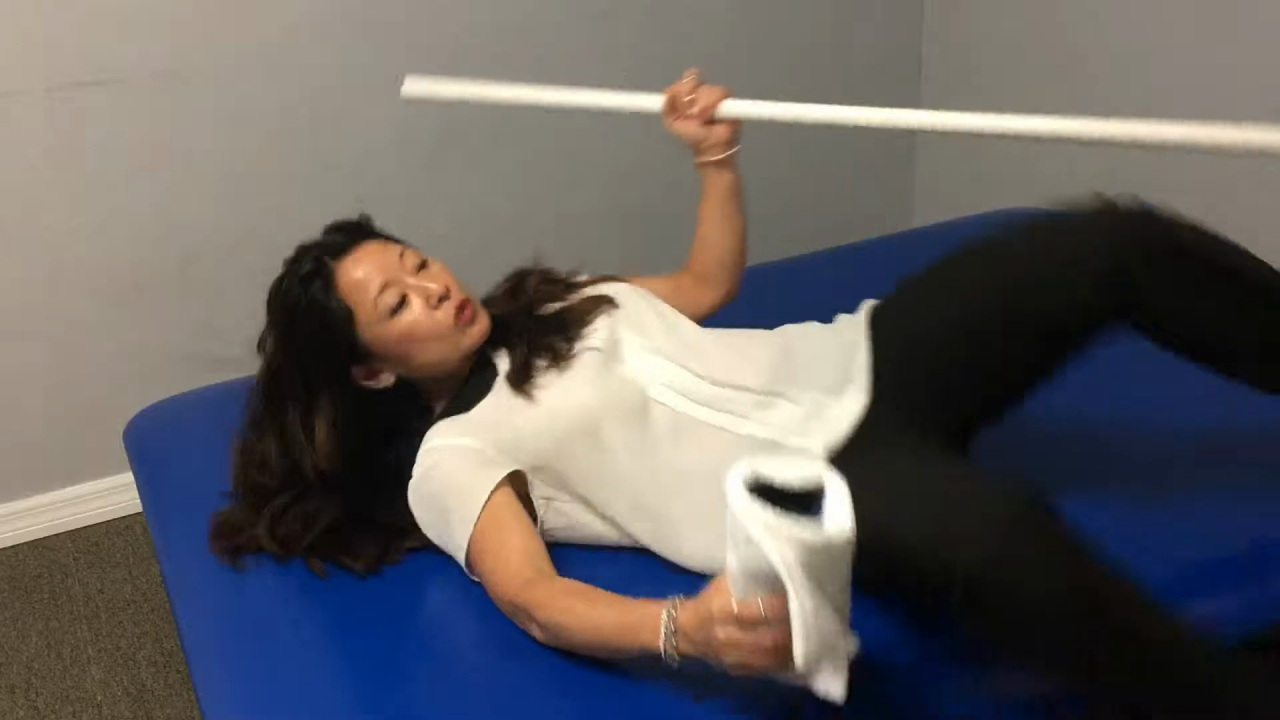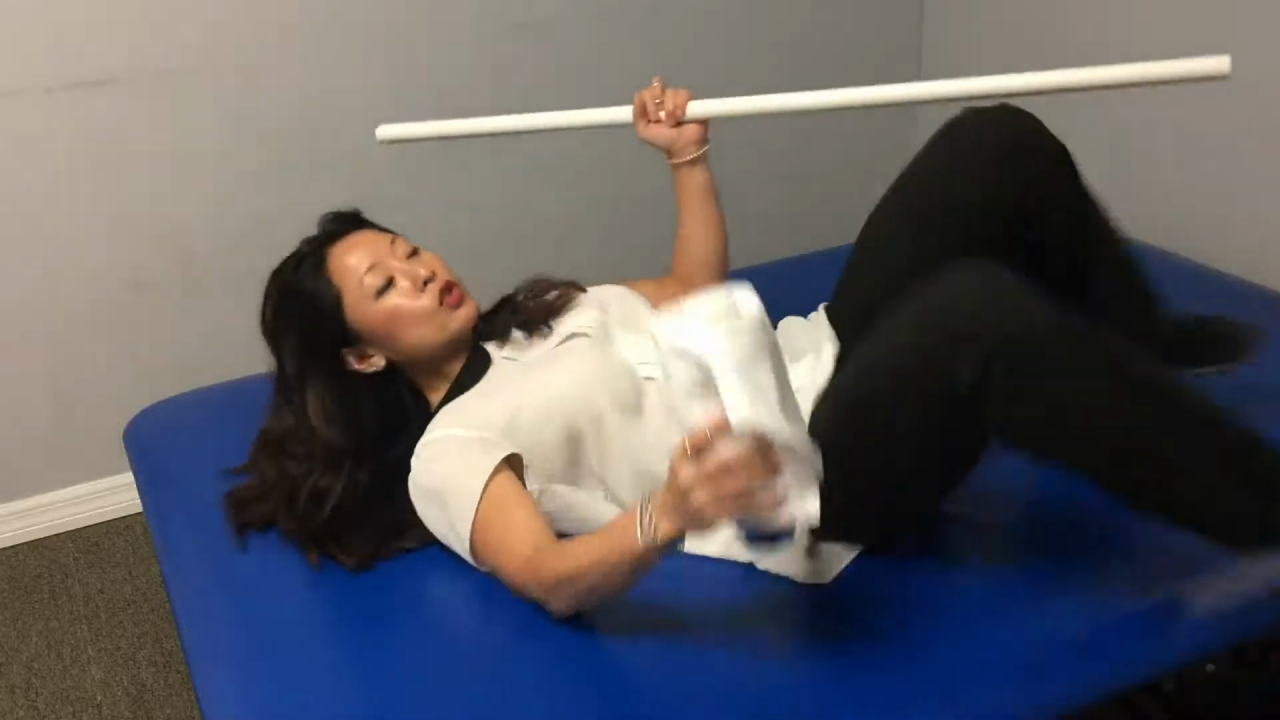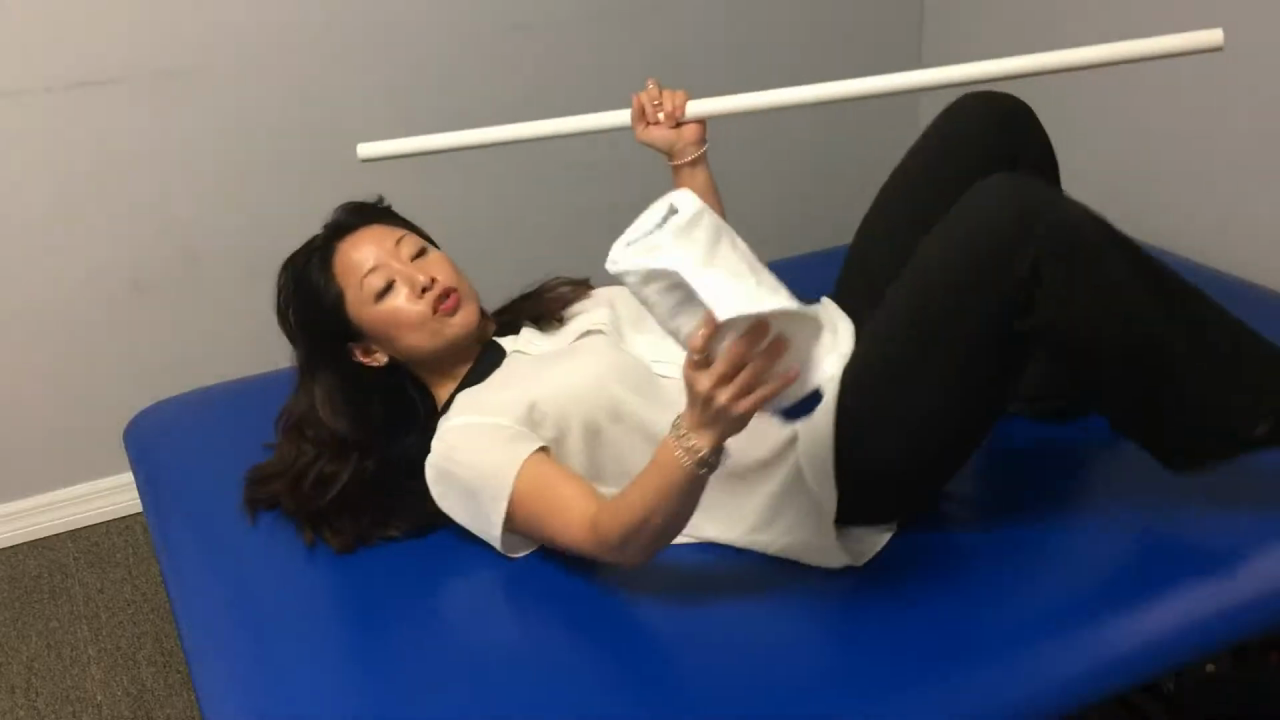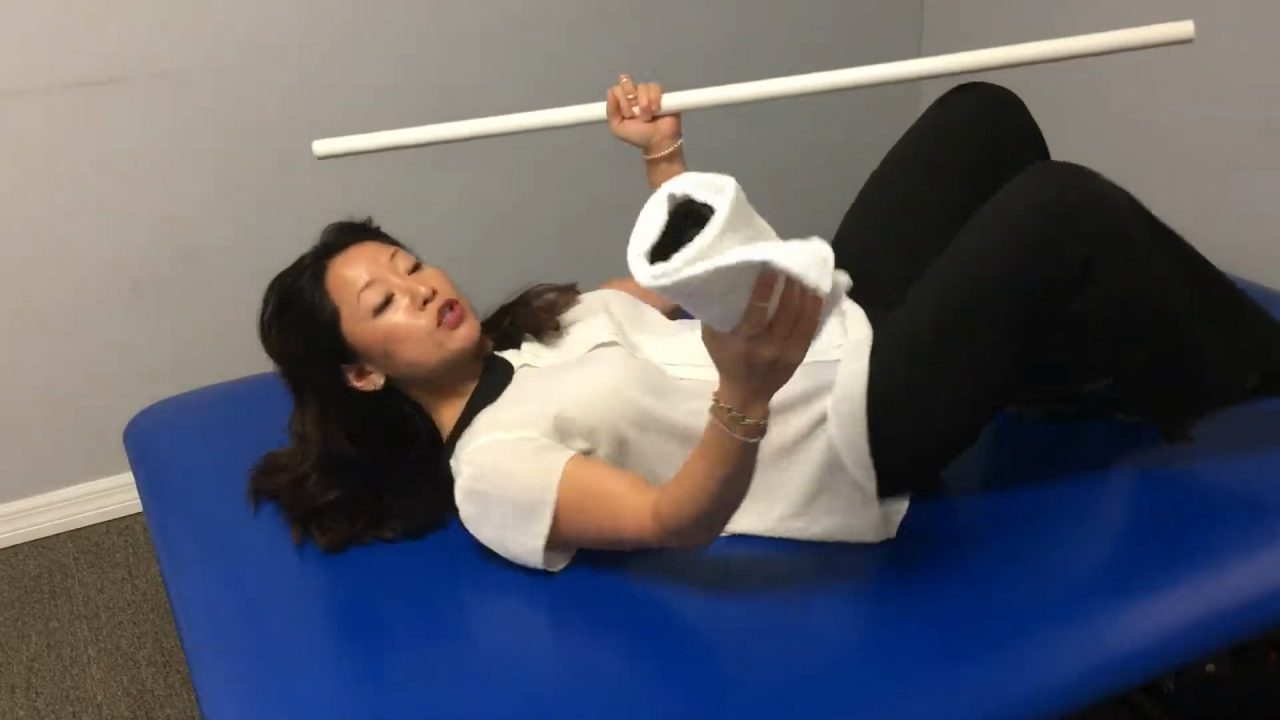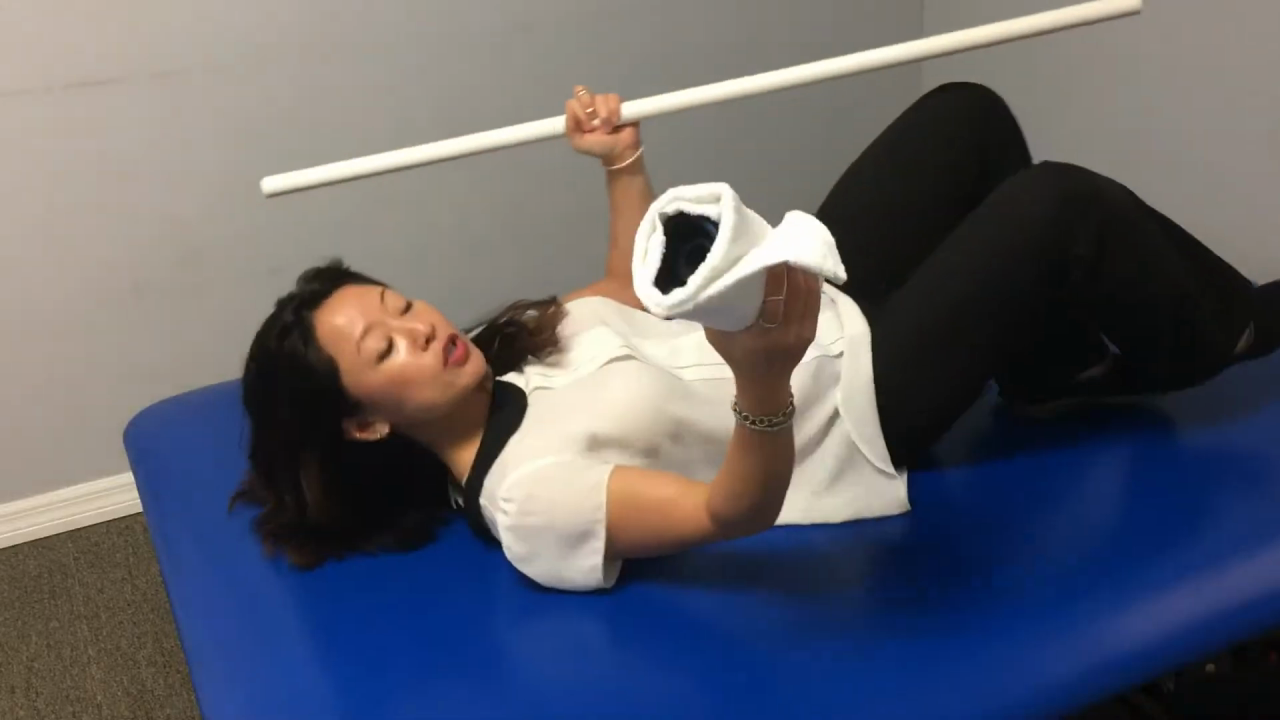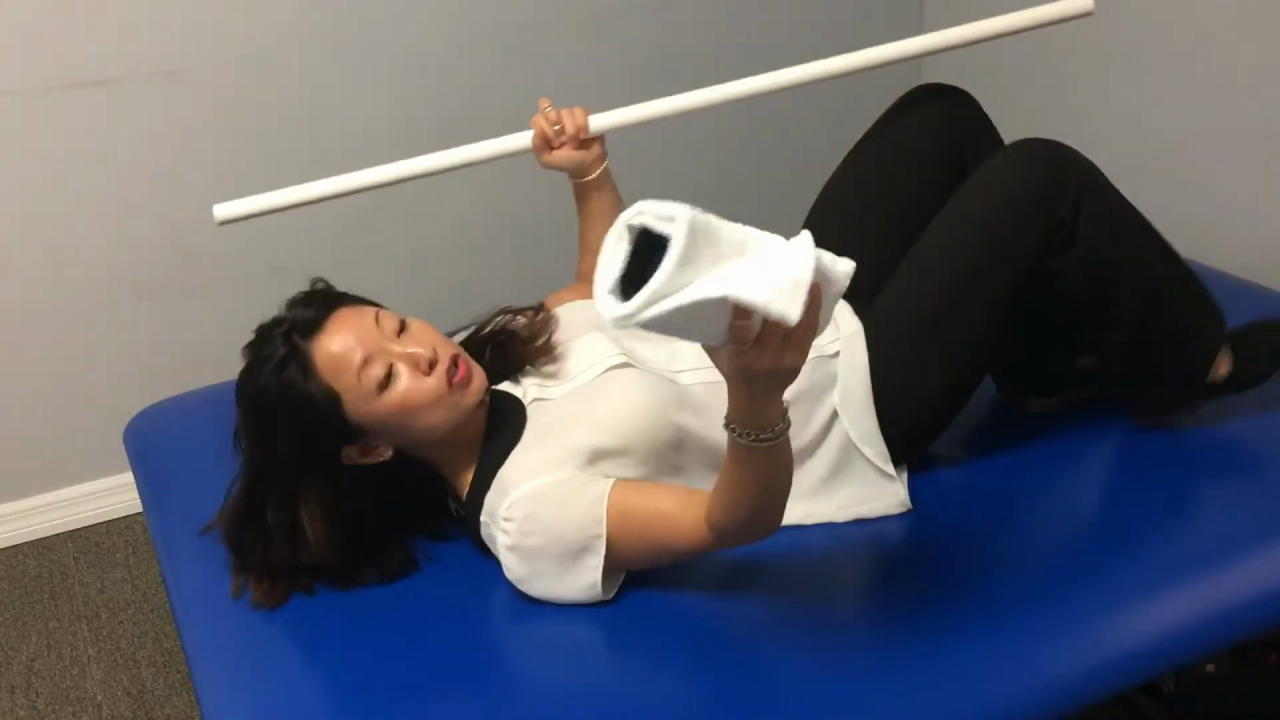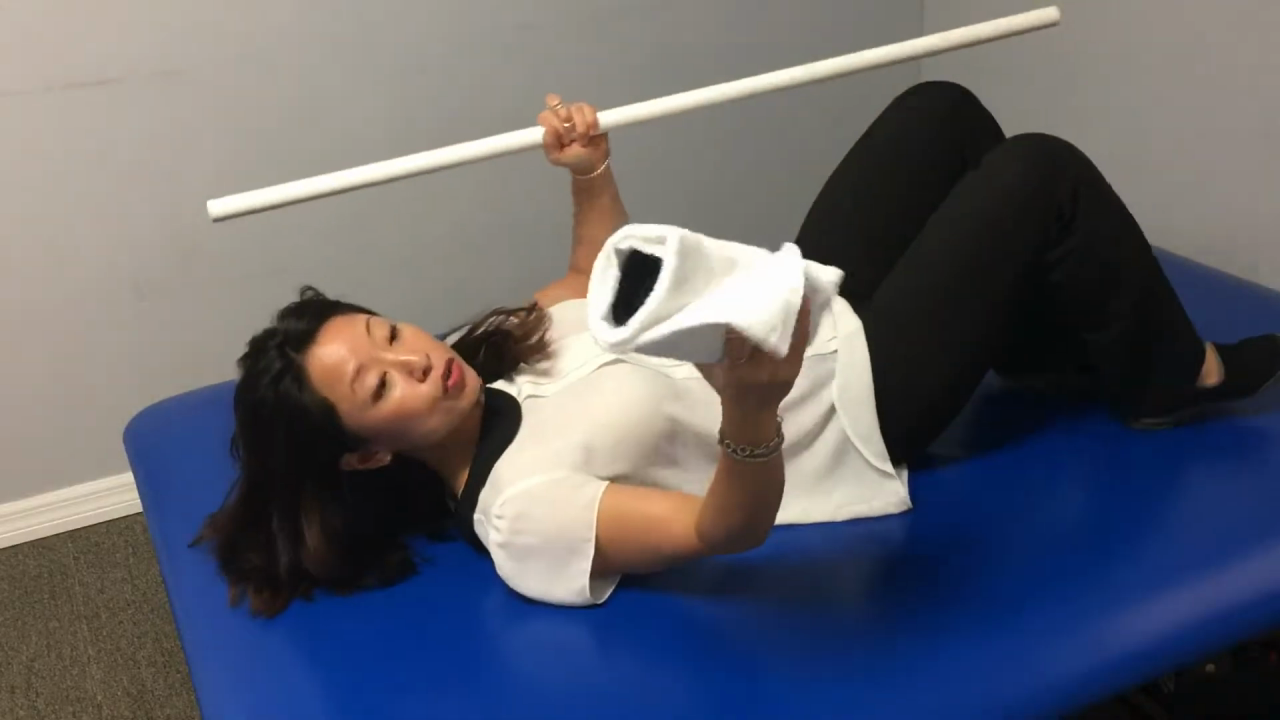
dt=0.2s
person 1, frame 1
left shoulder: (550, 307)
right shoulder: (451, 458)
left elbow: (710, 284)
right elbow: (538, 603)
left wrist: (714, 158)
right wrist: (683, 630)
left hip: (855, 368)
left knee: (1108, 240)
right knee: (995, 530)
person 1, frame 2
left shoulder: (539, 313)
right shoulder: (448, 450)
left elbow: (697, 287)
right elbow: (547, 575)
left wrist: (687, 158)
right wrist: (670, 513)
left hip: (833, 350)
right hip: (826, 483)
left knee: (998, 143)
right knee: (976, 313)
left ankle: (1140, 342)
person 1, frame 3
left shoulder: (543, 315)
right shoulder: (462, 445)
right elbow: (609, 536)
left wrist: (688, 158)
right wrist: (701, 432)
left hip: (842, 349)
right hip: (838, 470)
left knee: (993, 125)
right knee: (1011, 222)
left ankle: (1048, 367)
person 1, frame 4
left shoulder: (528, 326)
right shoulder: (484, 464)
right elbow: (669, 522)
left wrist: (663, 155)
right wrist: (745, 402)
left hip: (840, 333)
right hip: (859, 441)
left knee: (984, 116)
right knee: (1061, 209)
left ankle: (1059, 366)
person 1, frame 5
left shoulder: (501, 347)
right shoulder: (524, 493)
left elbow: (635, 288)
right elbow: (731, 512)
left wrist: (625, 164)
right wrist: (764, 381)
left hip: (826, 320)
right hip: (860, 405)
left knee: (966, 114)
right knee: (1063, 205)
left ankle: (1057, 365)
person 1, frame 6
left shoulder: (487, 354)
right shoulder: (525, 514)
left elbow: (605, 287)
right elbow: (735, 521)
left wrist: (590, 177)
right wrist: (755, 396)
left hip: (814, 319)
right hip: (859, 405)
left knee: (942, 114)
right knee: (1044, 180)
left ankle: (1052, 363)
right ankle: (1193, 360)
person 1, frame 7
left shoulder: (484, 354)
right shoulder: (519, 516)
left elbow: (595, 282)
right elbow: (728, 529)
left wrist: (591, 172)
right wrist: (751, 411)
left hip: (807, 320)
right hip: (859, 404)
left knee: (942, 112)
right knee: (1042, 173)
left ankle: (1052, 343)
right ankle: (1167, 376)
